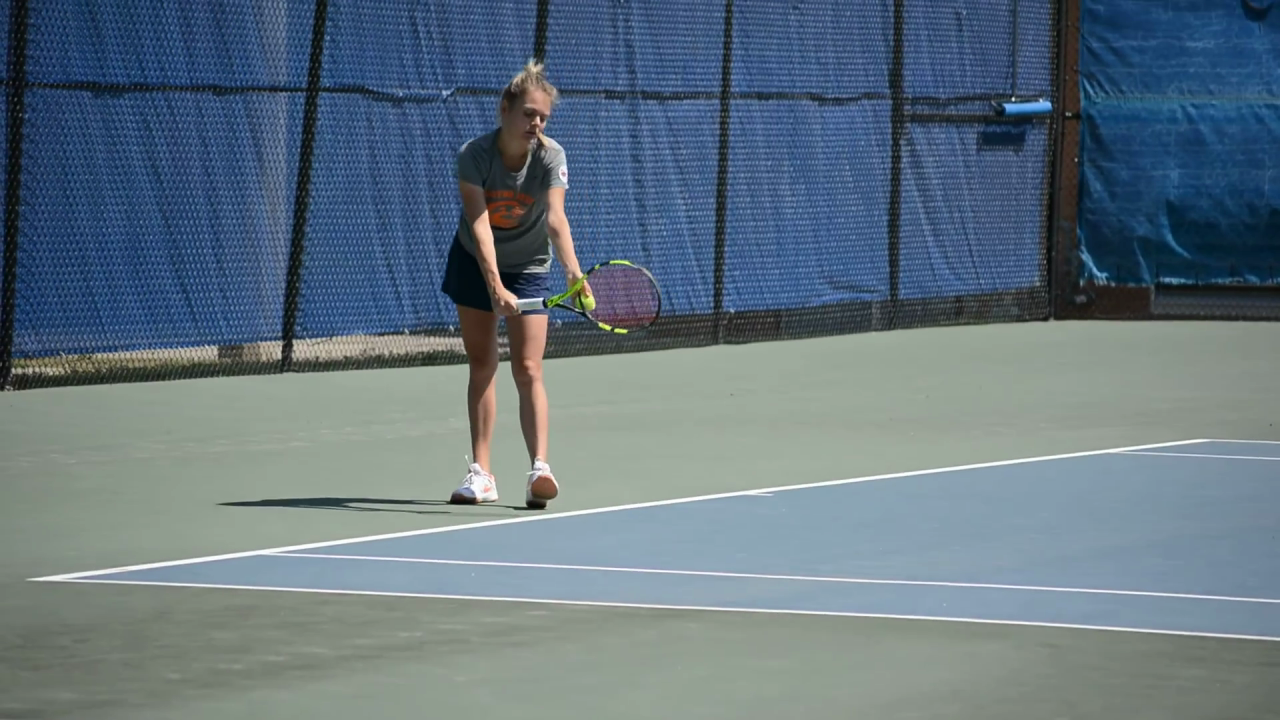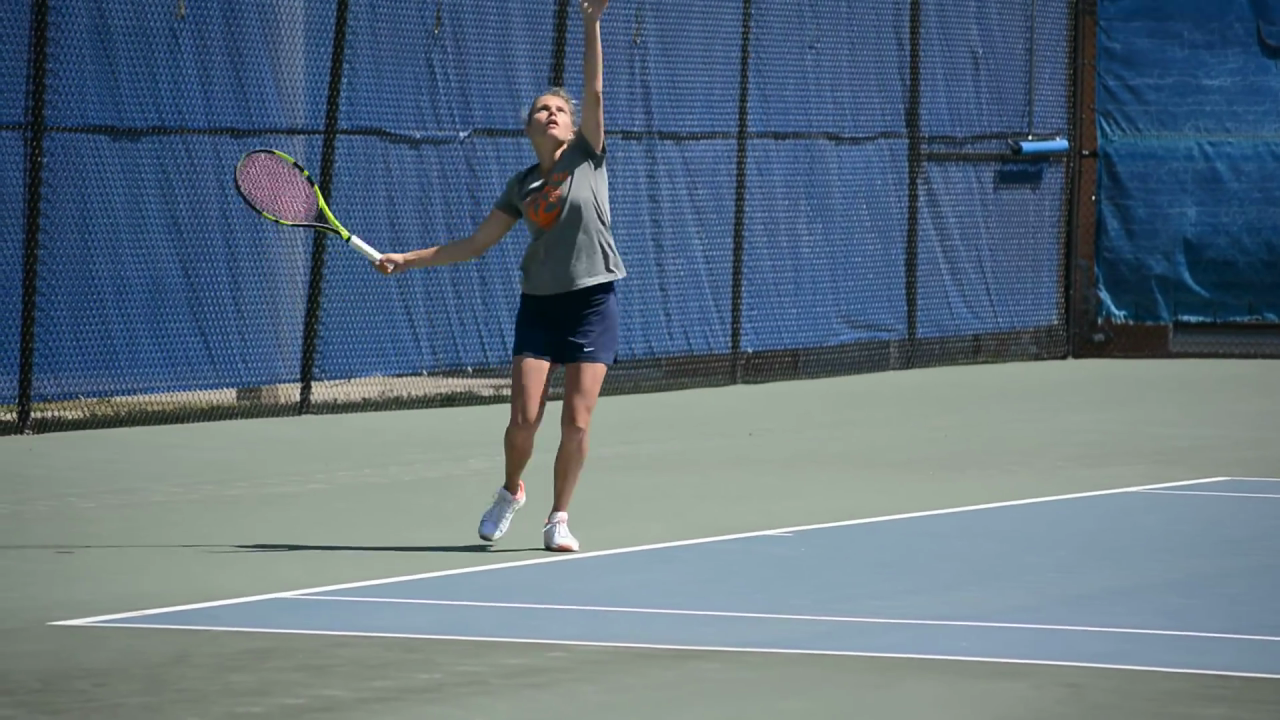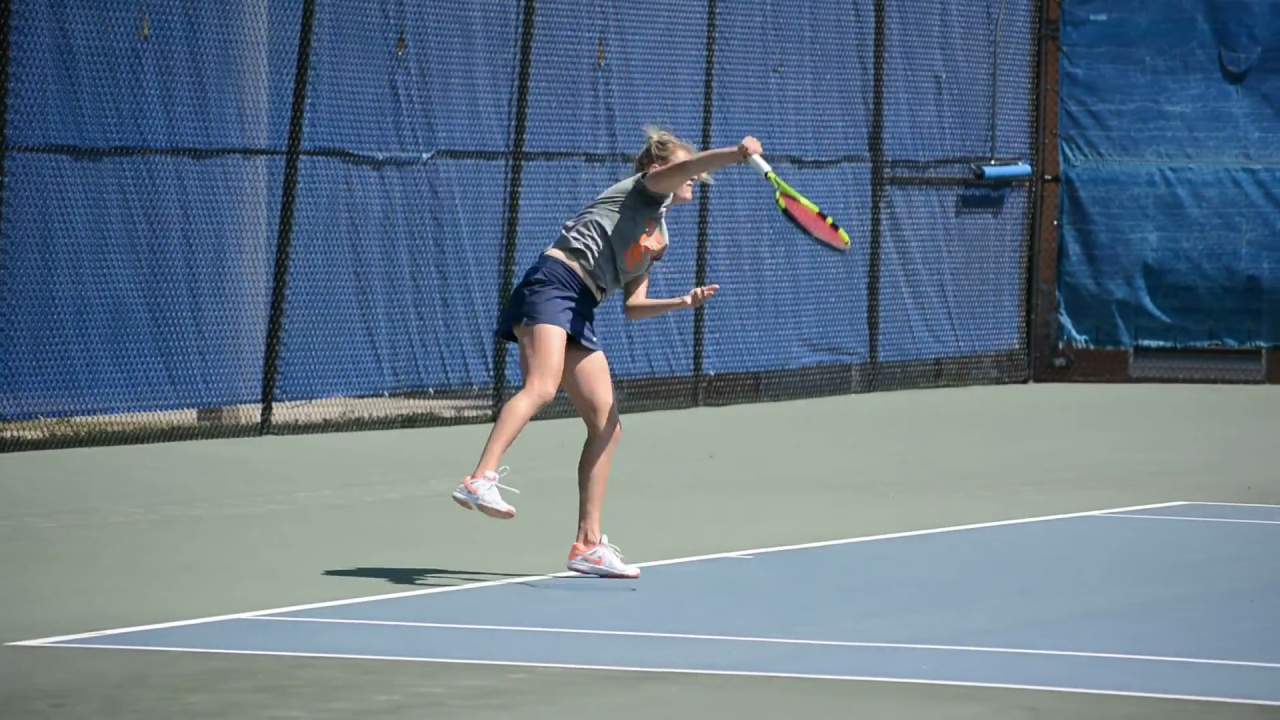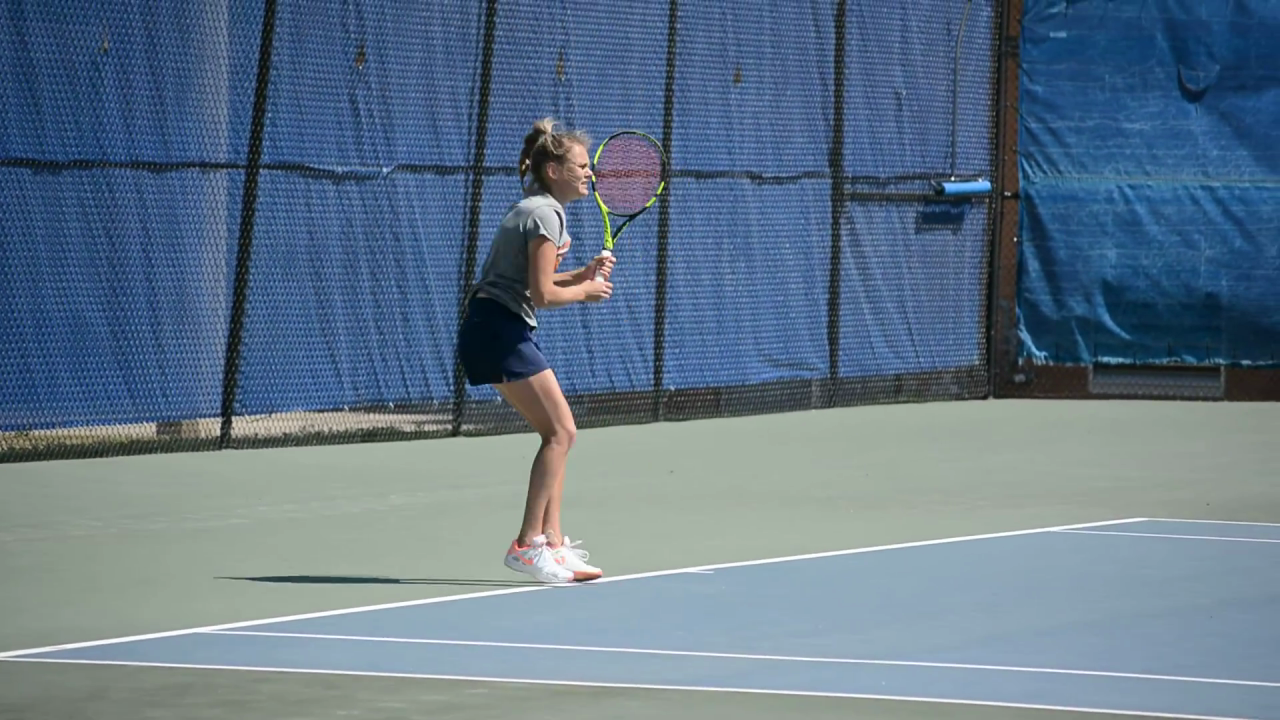
dt=0.7s
person 1, frame 1
left shoulder: (550, 156)
right shoulder: (473, 154)
left elbow: (555, 219)
right elbow: (479, 224)
left wrist: (574, 272)
right wrist: (494, 286)
left hip: (529, 269)
right hip: (475, 264)
left knee: (528, 368)
right knee: (482, 365)
left ankle: (539, 468)
right ankle: (481, 472)
person 1, frame 2
left shoulder: (588, 157)
right shoulder: (521, 186)
left elbow: (594, 91)
right elbow: (475, 245)
right wrist: (407, 259)
left hip: (592, 303)
right hip: (541, 305)
left knee: (578, 420)
right knee: (525, 418)
left ankle: (558, 519)
right ankle: (511, 491)
person 1, frame 3
left shoulder: (655, 235)
right shoulder: (645, 189)
left elbow: (631, 302)
right elbow: (679, 164)
left wrist: (682, 302)
right wrist: (735, 151)
left hip: (576, 308)
right hip: (551, 285)
left knee: (605, 422)
right knee: (540, 387)
left ankle: (588, 545)
right ankle: (480, 479)
person 1, frame 4
left shoulder: (533, 209)
right shoulder: (544, 214)
right elbow: (543, 296)
left wrist: (584, 274)
right wrist: (586, 291)
left hip: (500, 330)
right hip: (501, 330)
left knee: (560, 431)
right knee: (561, 431)
left ankle: (544, 544)
right ankle: (529, 545)
